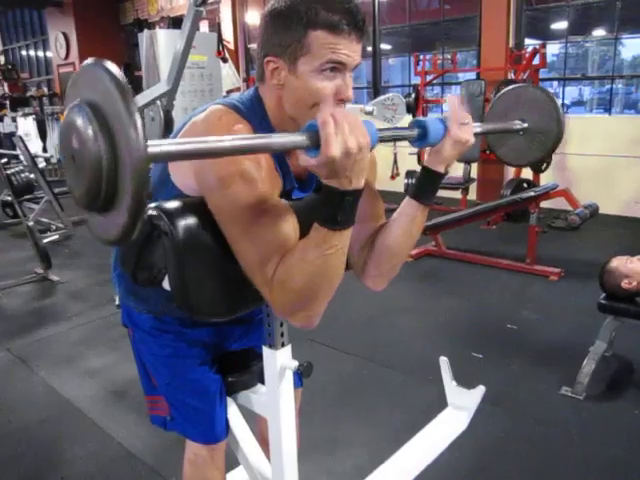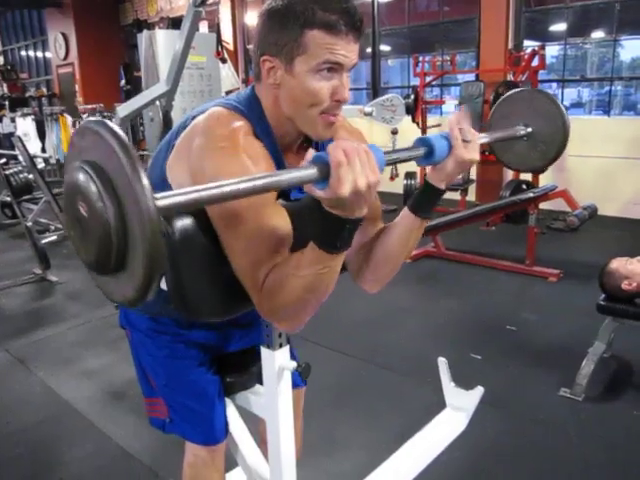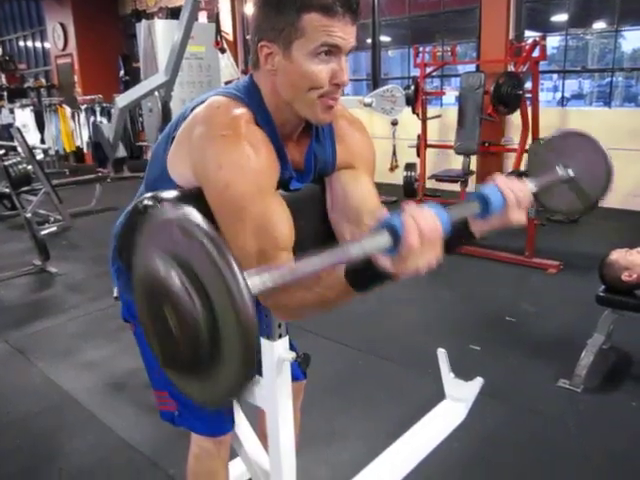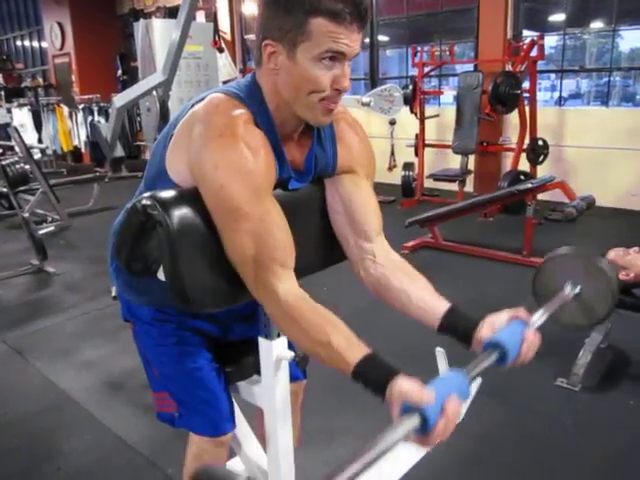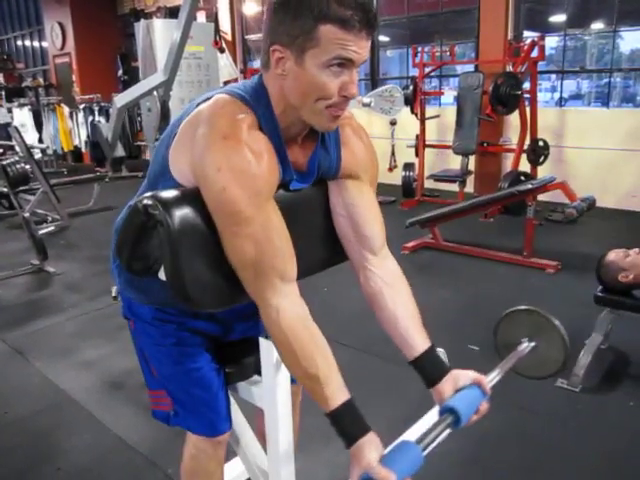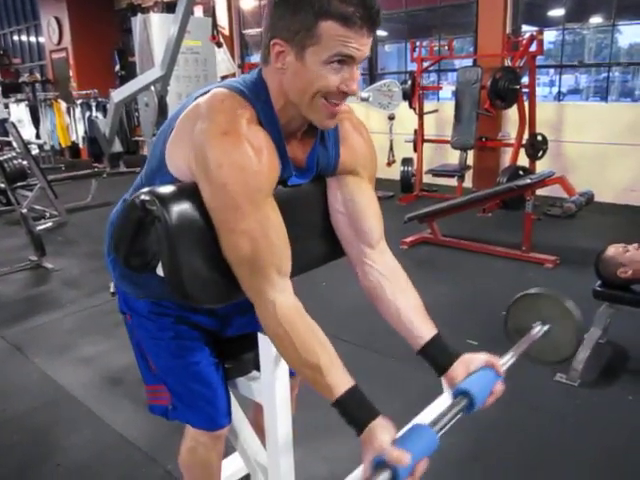
dt=0.4s
person 1, frame 1
left shoulder: (342, 138)
right shoulder: (231, 143)
left elbow: (373, 272)
right elbow: (299, 307)
left wrist: (432, 173)
right wrist: (342, 190)
right hip: (166, 302)
right knee: (208, 436)
person 1, frame 2
left shoulder: (342, 142)
right shoulder: (229, 145)
left elbow: (369, 274)
right elbow: (285, 311)
left wrist: (433, 189)
right wrist: (343, 219)
left hip: (238, 290)
right hip: (167, 303)
left knee: (286, 394)
right knee: (208, 436)
person 1, frame 3
left shoulder: (343, 132)
right shoulder: (231, 137)
left elbow: (362, 252)
right elbow: (280, 290)
left wrist: (467, 225)
right wrist: (380, 266)
left knee: (286, 384)
right knee: (214, 427)
person 1, frame 4
left shoulder: (343, 136)
right shoulder: (230, 139)
left elbow: (372, 255)
right elbow: (277, 291)
left wrist: (470, 328)
right wrist: (388, 383)
left hip: (239, 282)
right hip: (163, 290)
left knee: (286, 385)
right knee: (214, 429)
person 1, frame 5
left shoulder: (347, 141)
right shoulder: (233, 142)
left elbow: (375, 262)
right elbow: (278, 298)
left wrist: (438, 373)
right wrist: (356, 435)
left hip: (238, 279)
right hip: (164, 288)
left knee: (285, 383)
right knee: (210, 427)
person 1, frame 6
left shoulder: (347, 137)
right shoulder: (231, 136)
left elbow: (373, 256)
right elbow: (273, 295)
left wrist: (447, 361)
right wrist: (365, 420)
left hip: (235, 272)
right hip: (161, 281)
right knee: (210, 420)
